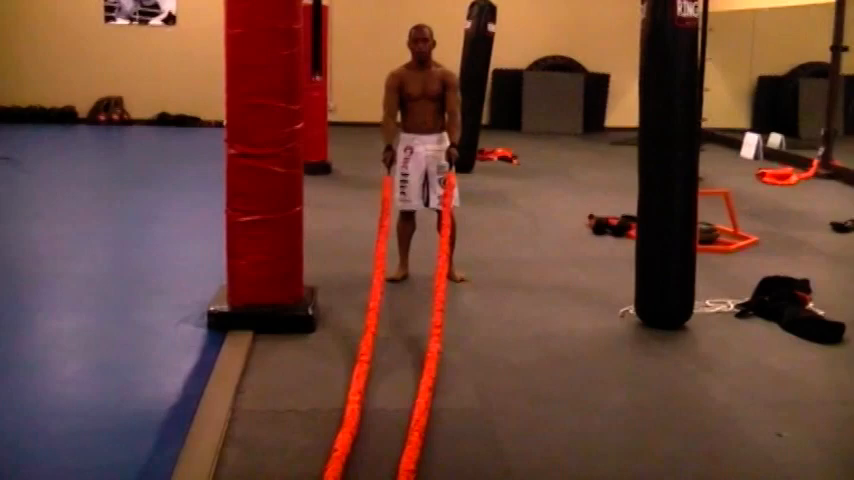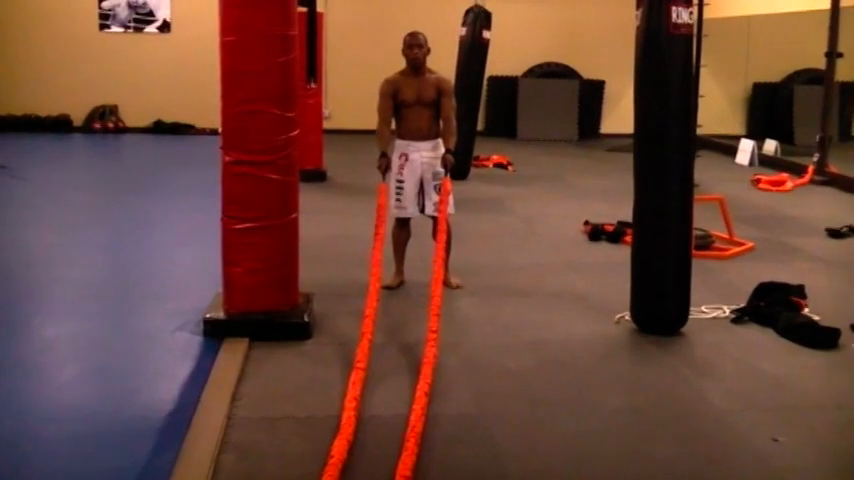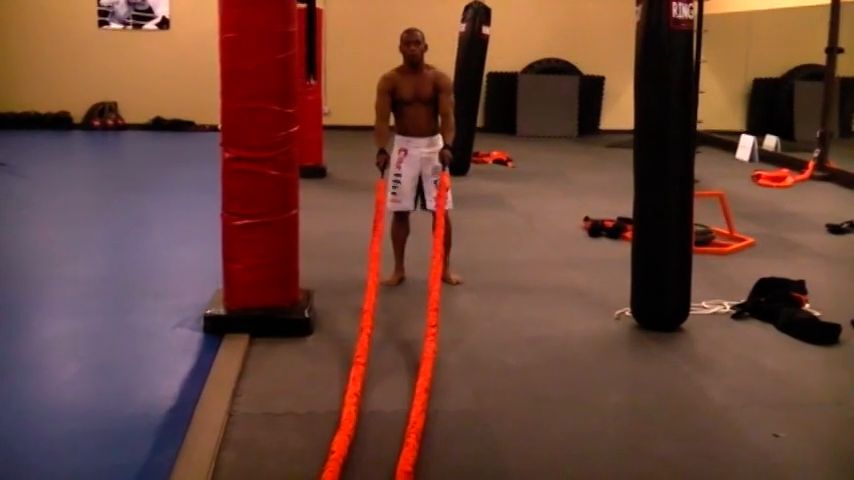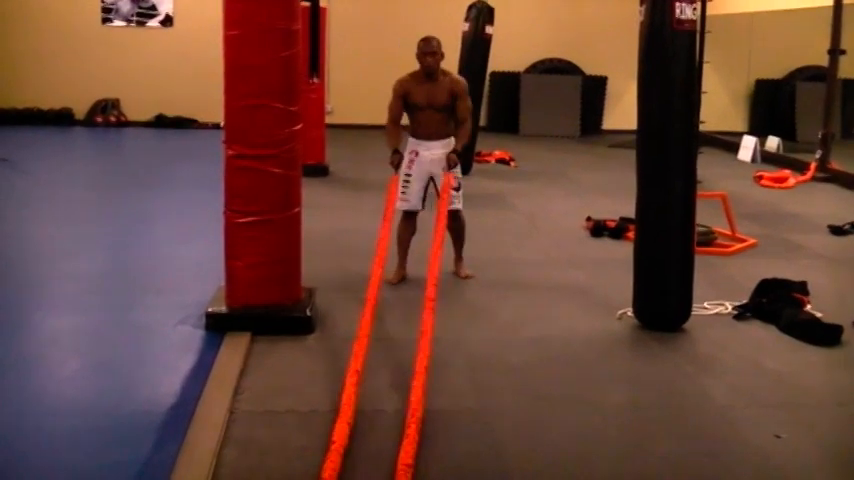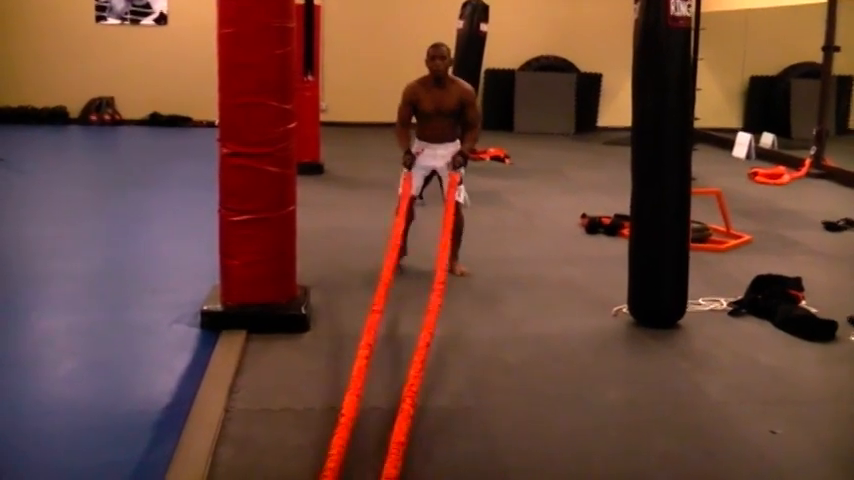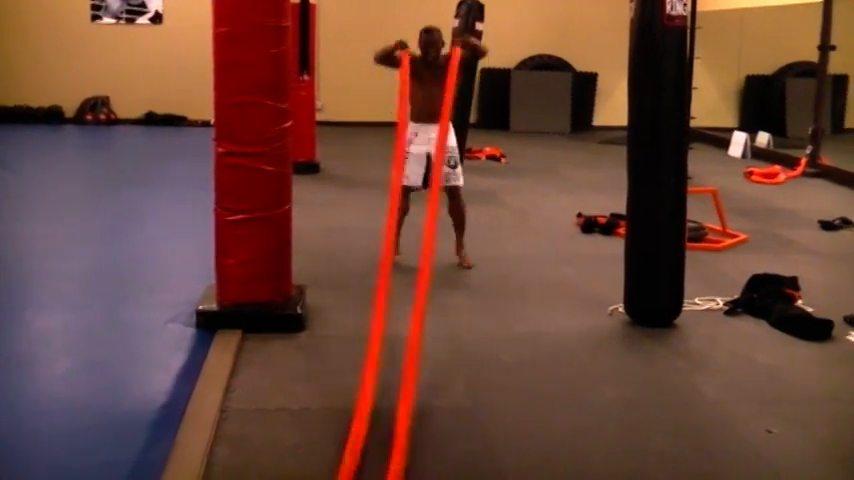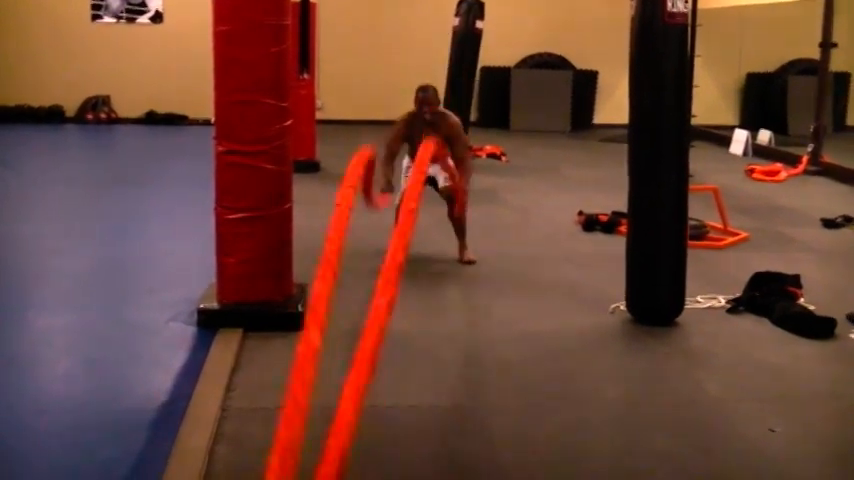
dt=0.3s
person 1, frame 1
left shoulder: (447, 76)
right shoulder: (397, 77)
left elbow: (454, 114)
right elbow: (390, 115)
left wrist: (453, 144)
right wrist: (389, 146)
left hip: (439, 144)
right hip: (409, 144)
left knee: (445, 208)
right knee: (406, 209)
left ankle: (449, 264)
right ankle: (403, 264)
person 1, frame 2
left shoulder: (442, 83)
right shoulder: (391, 84)
left elbow: (449, 120)
right elbow: (384, 122)
left wrist: (449, 150)
right wrist: (383, 153)
left hip: (434, 151)
right hip: (404, 151)
left knee: (440, 215)
right knee: (401, 216)
left ankle: (445, 271)
right ankle: (399, 272)
person 1, frame 3
left shoulder: (440, 79)
right shoulder: (389, 80)
left elbow: (447, 116)
right elbow: (382, 119)
left wrist: (447, 146)
right wrist: (381, 150)
left hip: (433, 146)
right hip: (404, 147)
left knee: (441, 210)
right knee: (400, 211)
left ankle: (445, 268)
right ankle: (399, 269)
person 1, frame 4
left shoulder: (456, 84)
right shoulder: (404, 85)
left elbow: (465, 121)
right elbow: (393, 122)
left wrist: (456, 150)
right wrist: (395, 150)
left hip: (445, 148)
right hip: (416, 149)
left knee: (454, 210)
right knee: (408, 211)
left ankle: (458, 261)
right ankle: (401, 267)
person 1, frame 5
left shoulder: (464, 91)
right shoulder: (413, 90)
left elbow: (473, 127)
right elbow: (402, 125)
left wrist: (464, 151)
right wrist: (406, 150)
left hip: (450, 150)
right hip: (421, 148)
left knee: (455, 204)
right knee: (406, 199)
left ankle: (453, 259)
right ankle: (401, 249)
person 1, frame 6
left shoulder: (449, 61)
right shoulder: (410, 63)
left elbow: (481, 52)
right elbow: (379, 58)
left wrist: (468, 43)
right wrist: (395, 47)
right hip: (415, 132)
left knee: (453, 189)
right knee: (403, 188)
left ankle: (460, 246)
right ankle: (394, 243)
person 1, frame 7
left shoulder: (451, 123)
right shoulder: (405, 123)
left elbow: (463, 159)
right elbow: (389, 156)
left wrist: (464, 185)
right wrist: (387, 181)
left hip: (442, 165)
right hip: (415, 164)
left knee: (453, 196)
left ankle: (463, 248)
